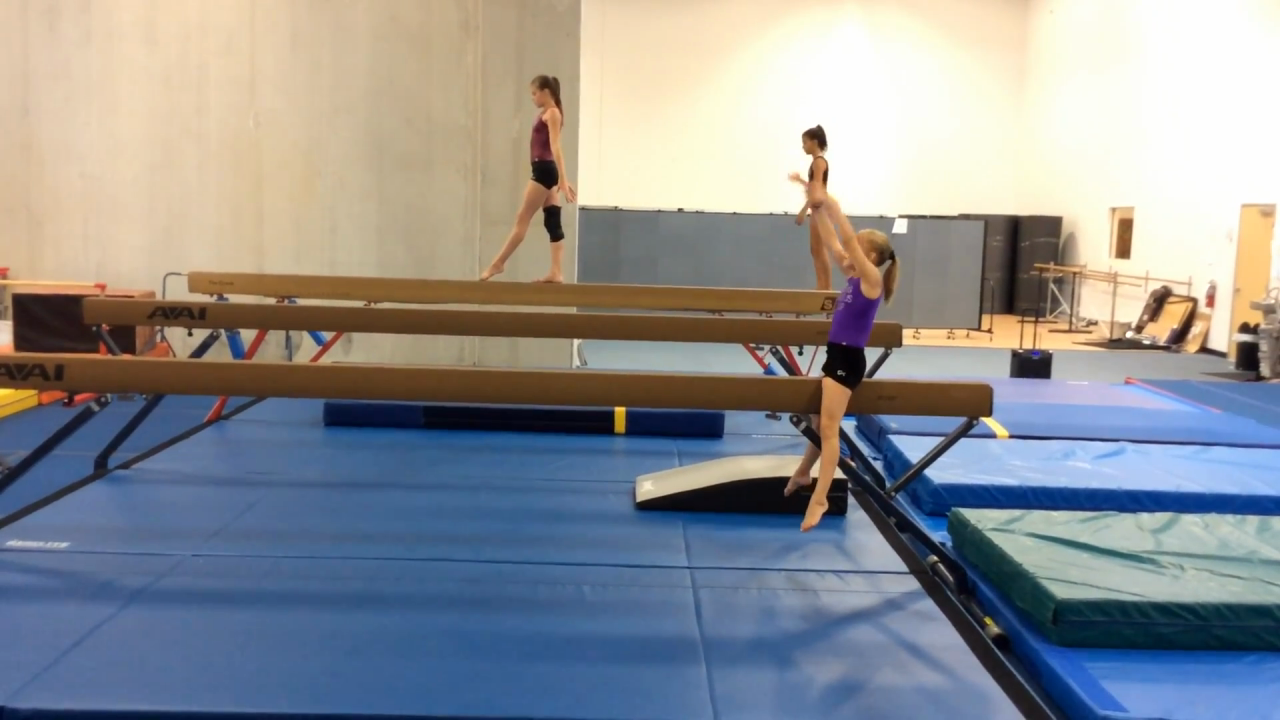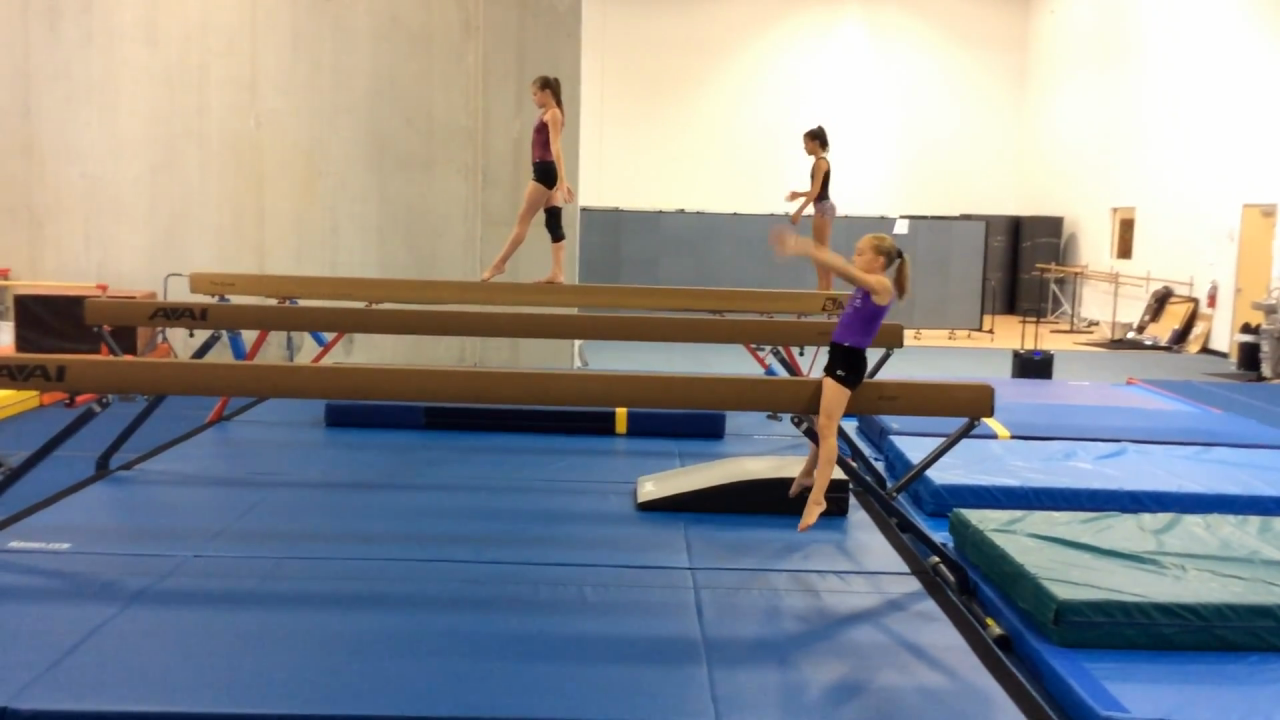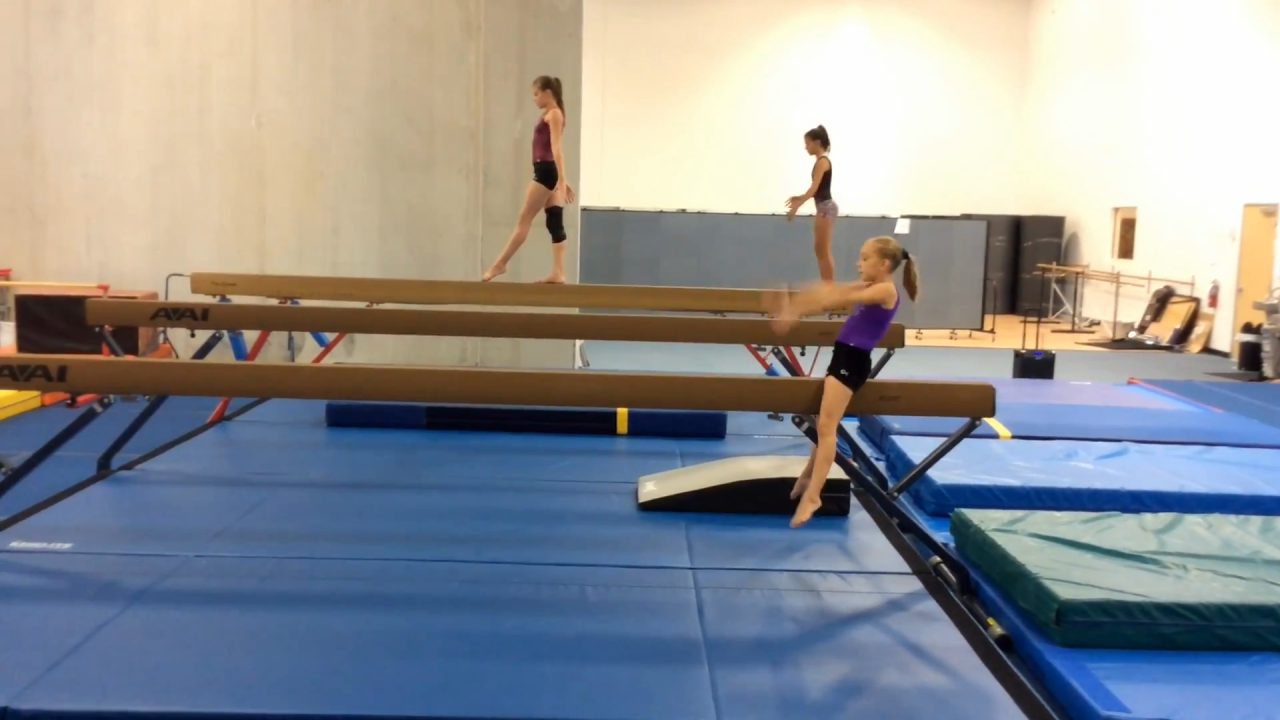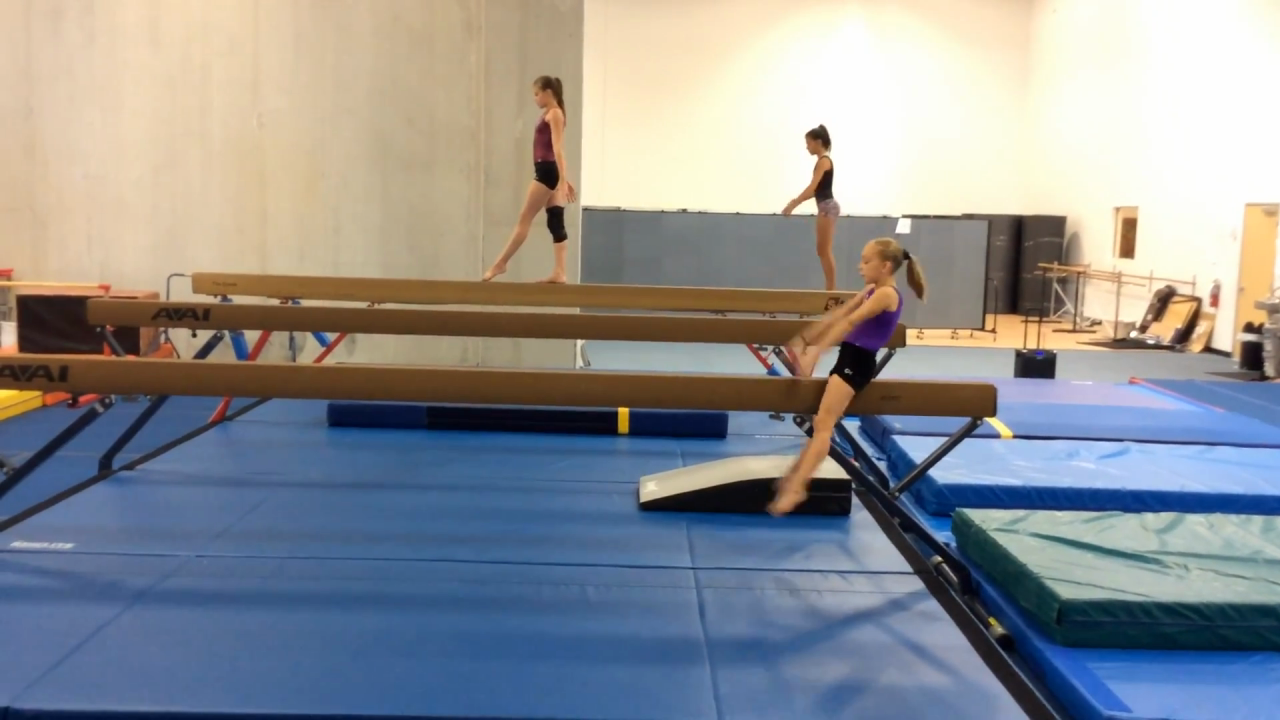
dt=0.1s
person 1, frame 1
left shoulder: (872, 277)
right shoulder: (855, 275)
left elbow: (847, 238)
right elbow: (832, 243)
left wrist: (829, 205)
right wrist: (818, 207)
left hip: (848, 359)
right hip: (837, 356)
left knee: (828, 427)
right knee: (822, 421)
left ankle: (819, 498)
right ankle: (804, 471)
person 1, frame 2
left shoulder: (881, 284)
right shoulder: (862, 285)
left elbow: (842, 267)
right elbow: (835, 265)
left wrist: (803, 247)
right wrist: (803, 244)
left hip: (850, 361)
right hip: (840, 357)
left knee: (827, 427)
right knee: (824, 424)
left ankle: (817, 498)
right ankle: (807, 474)
person 1, frame 3
left shoulder: (885, 291)
right shoulder: (868, 287)
left elbow: (841, 299)
right elbow: (830, 291)
left wrist: (796, 310)
right wrist: (794, 302)
left hip: (853, 362)
right hip: (843, 358)
left knee: (826, 427)
right knee: (824, 425)
left ankle: (811, 496)
right ankle: (807, 477)
person 1, frame 4
left shoulder: (887, 294)
right shoulder: (871, 291)
left elbow: (849, 322)
right elbow: (838, 315)
left wrist: (814, 353)
right wrist: (805, 338)
left hip: (858, 362)
right hip: (849, 358)
left knee: (824, 422)
right knee: (822, 421)
left ankle: (796, 486)
right ankle: (797, 473)
person 2, frame 1
left shoulder: (552, 113)
right shoulder: (546, 114)
left elbow: (555, 148)
left wrist: (562, 179)
right wrist: (562, 179)
left hip: (545, 170)
right hip: (546, 171)
left knee: (522, 218)
right knee: (552, 222)
left ankle: (498, 263)
right ankle: (556, 272)
person 2, frame 2
left shoulder: (553, 114)
right shoulder: (547, 115)
left elbow: (555, 148)
left wrist: (561, 179)
right wrist: (561, 180)
left hip: (546, 171)
right hip: (546, 172)
left knee: (523, 219)
right knee: (553, 223)
left ankle: (499, 264)
right ankle: (557, 273)
person 2, frame 3
left shoulder: (554, 114)
right shoulder: (548, 115)
left elbow: (556, 148)
left wrist: (562, 179)
right wrist: (562, 180)
left hip: (547, 171)
right hip: (547, 172)
left knee: (524, 219)
right knee: (554, 223)
left ankle: (500, 264)
right ankle: (558, 273)
person 2, frame 4
left shoulder: (555, 114)
right shoulder: (549, 115)
left elbow: (558, 148)
left wrist: (563, 179)
right wrist: (564, 180)
left hip: (547, 171)
right hip: (547, 171)
left knee: (524, 219)
right knee: (556, 223)
left ankle: (500, 264)
right ankle: (559, 272)
